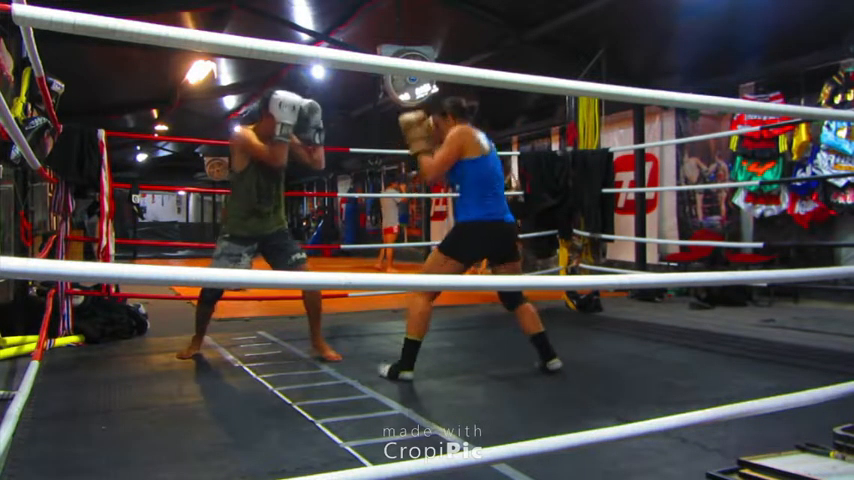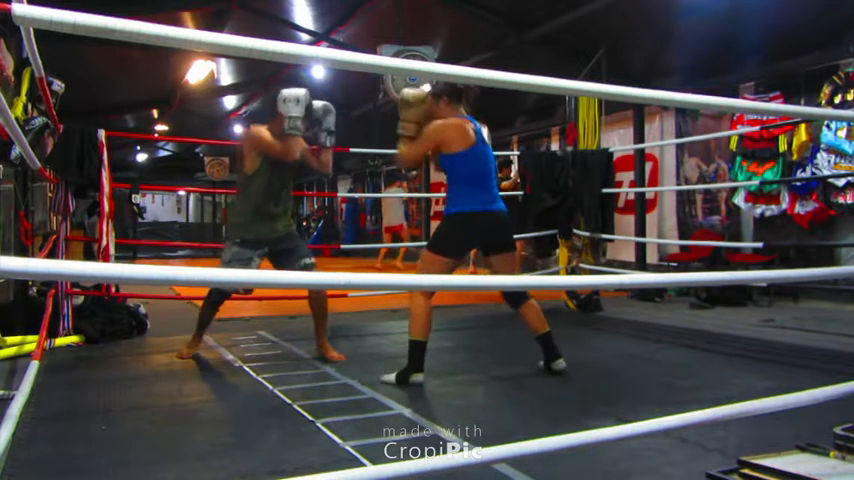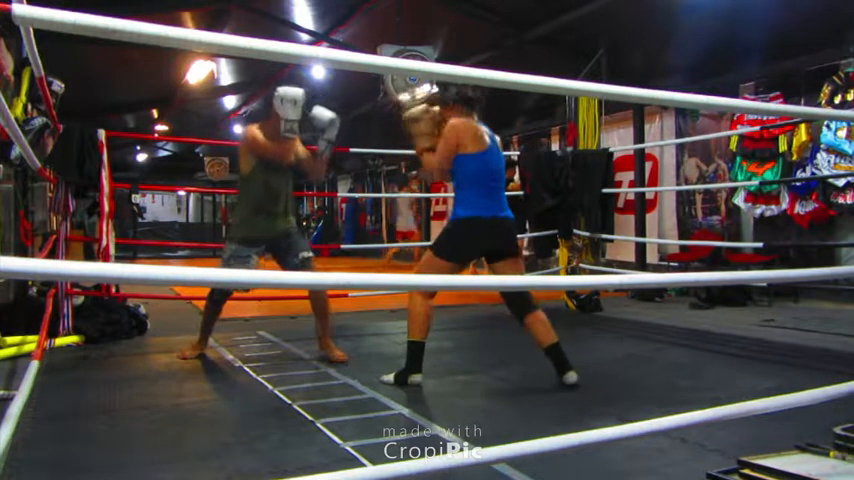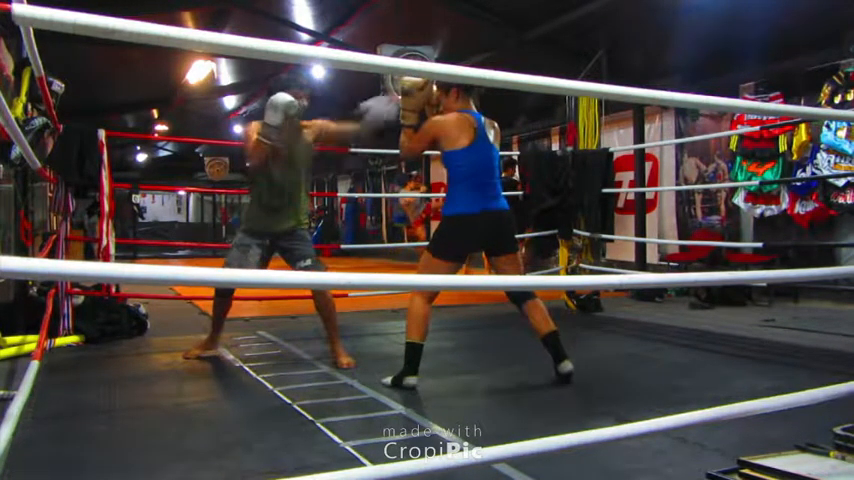
dt=0.3s
person 1, frame 1
left shoulder: (462, 134)
right shoulder: (483, 141)
left elbow: (431, 174)
left wrist: (418, 143)
right wrist: (427, 143)
left hip: (474, 228)
right hip: (504, 227)
left knee: (422, 291)
right knee: (514, 297)
left ankle: (404, 366)
right ankle: (549, 356)
person 1, frame 2
left shoulder: (442, 128)
right shoulder: (480, 127)
left elbow: (404, 161)
left wrist: (408, 124)
left hip: (462, 220)
right hip: (496, 218)
left knee: (420, 291)
right knee: (516, 292)
left ankle: (414, 369)
right ankle: (553, 356)
person 1, frame 3
left shoulder: (458, 127)
right shoulder: (489, 136)
left elbow: (437, 172)
left wrist: (422, 139)
right wrist: (435, 137)
left hip: (467, 225)
right hip: (502, 226)
left knee: (420, 290)
right knee: (522, 302)
left ankle: (411, 369)
right ankle: (565, 369)
person 1, frame 4
left shoulder: (442, 123)
right shoulder: (491, 126)
left elbow: (408, 150)
left wrist: (409, 113)
left hip: (461, 221)
right hip: (498, 218)
left knee: (421, 294)
right knee: (522, 293)
left ankle: (409, 372)
right ankle: (561, 360)
person 2, frame 1
left shoulder: (285, 138)
right shoulder: (244, 136)
left elbow: (317, 164)
right elbow: (277, 160)
left wrist: (314, 128)
right wrist: (286, 124)
left hip: (275, 226)
right hip: (240, 228)
right knee: (213, 287)
left ankle: (318, 342)
right ankle: (197, 340)
person 2, frame 2
left shoulder: (292, 137)
right shoulder: (256, 134)
left elbow: (324, 168)
right elbow: (290, 155)
left wrist: (327, 130)
right wrist: (293, 119)
left hip: (282, 228)
right hip: (247, 231)
right knee: (221, 290)
left ankle: (323, 343)
right ankle: (196, 339)
person 2, frame 3
left shoulder: (291, 139)
right shoulder: (251, 135)
left elbow: (317, 174)
right elbow: (284, 158)
left wrist: (327, 139)
right wrist: (290, 120)
left hip: (283, 226)
right hip: (248, 229)
right knee: (221, 289)
left ankle: (327, 343)
right ankle: (201, 341)
person 2, frame 4
left shoulder: (312, 130)
right shoulder: (257, 128)
left elbow: (353, 129)
right elbow: (255, 158)
right wrist: (273, 122)
left hip: (293, 225)
right hip: (257, 224)
left ankle: (336, 346)
right ankle: (212, 339)
